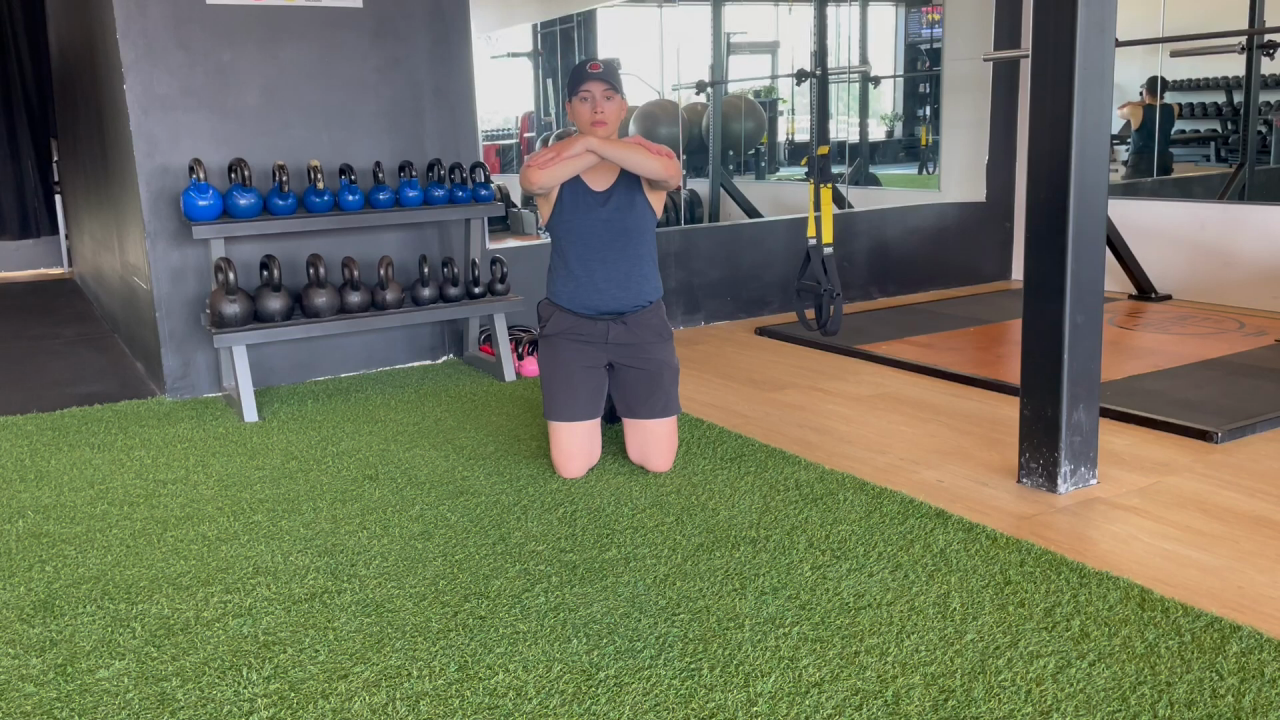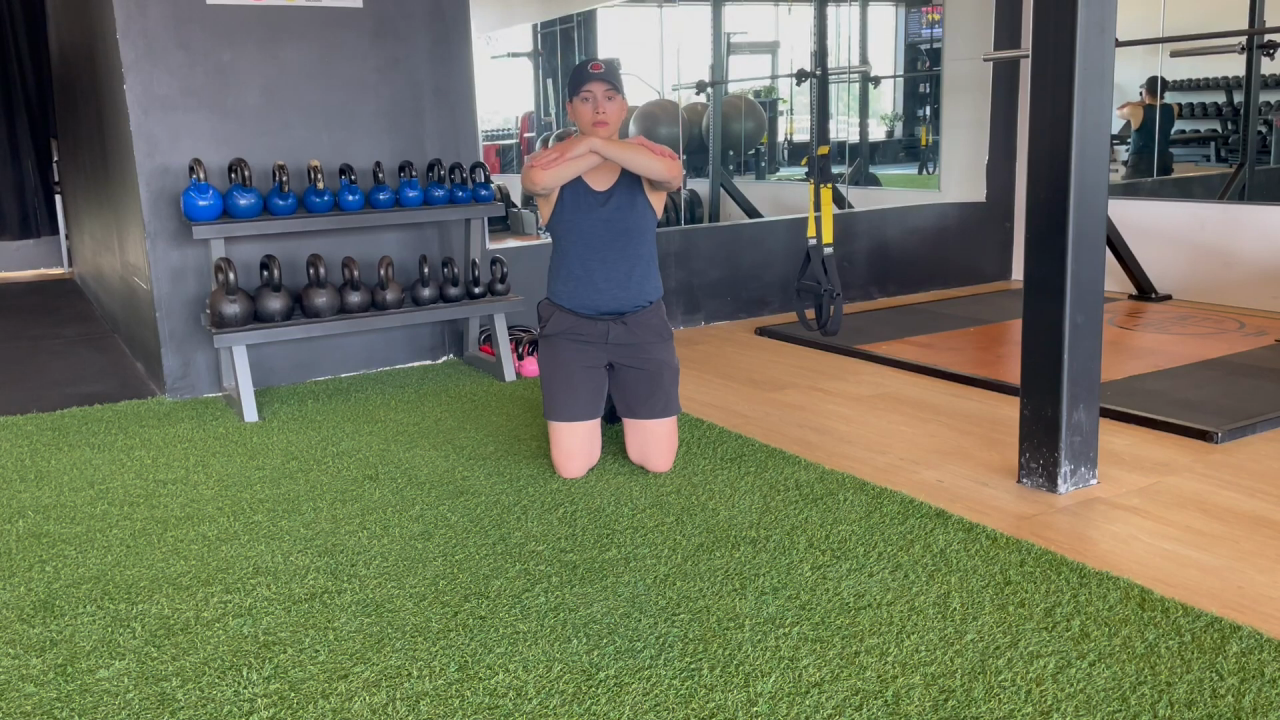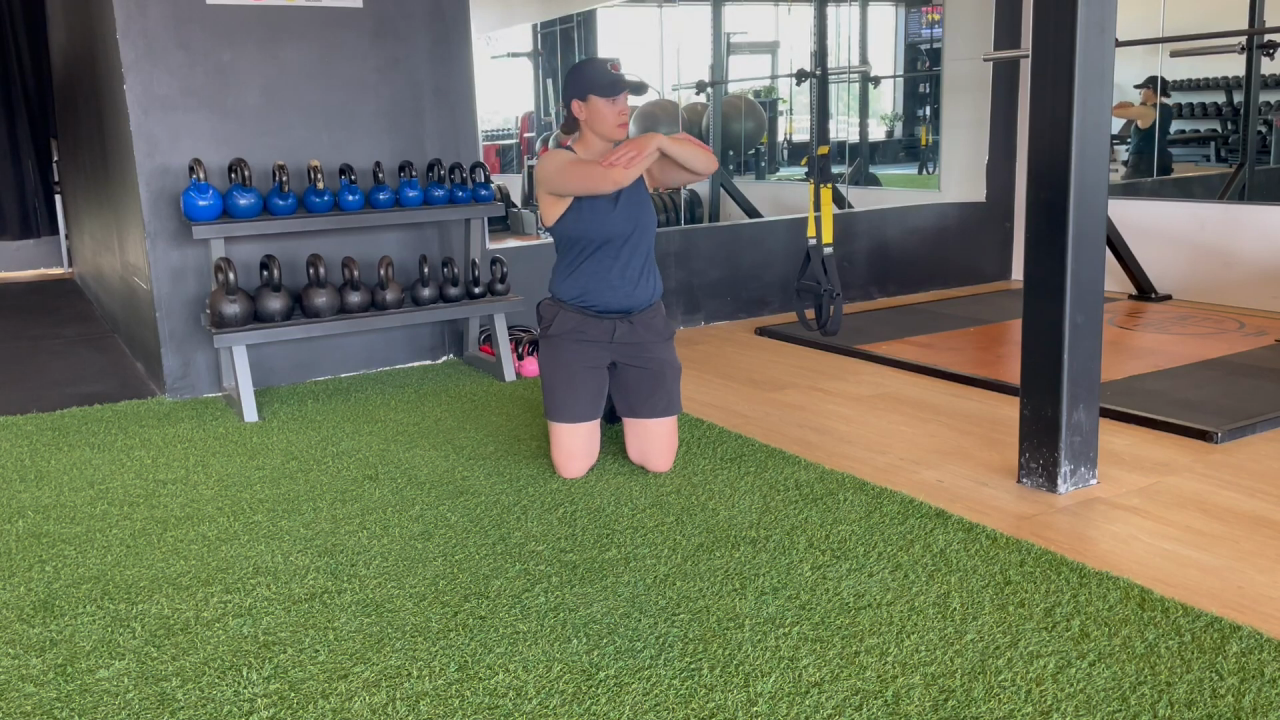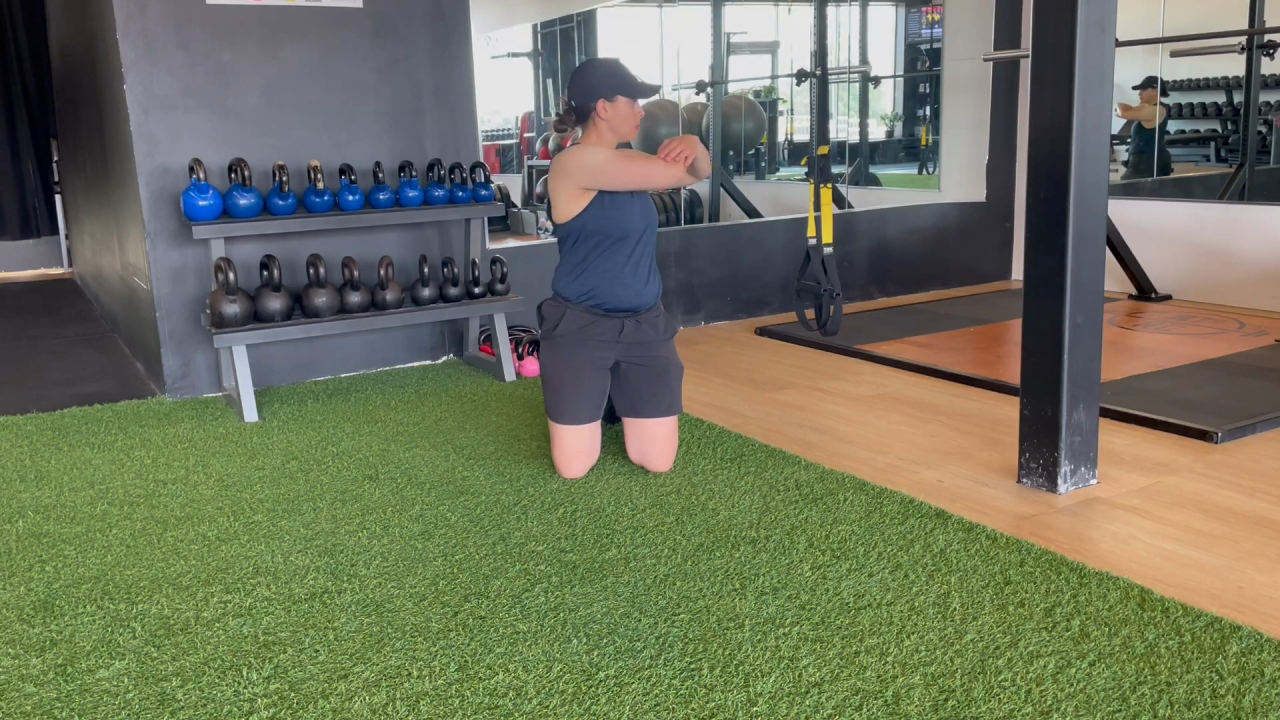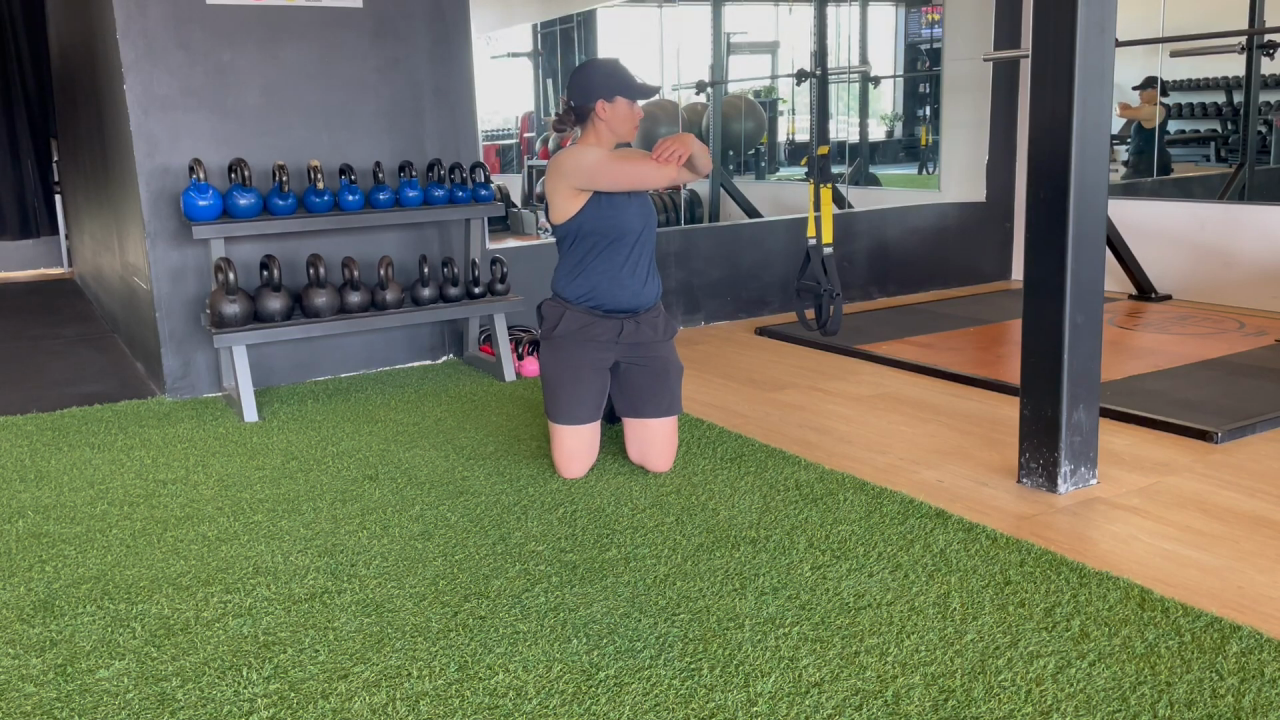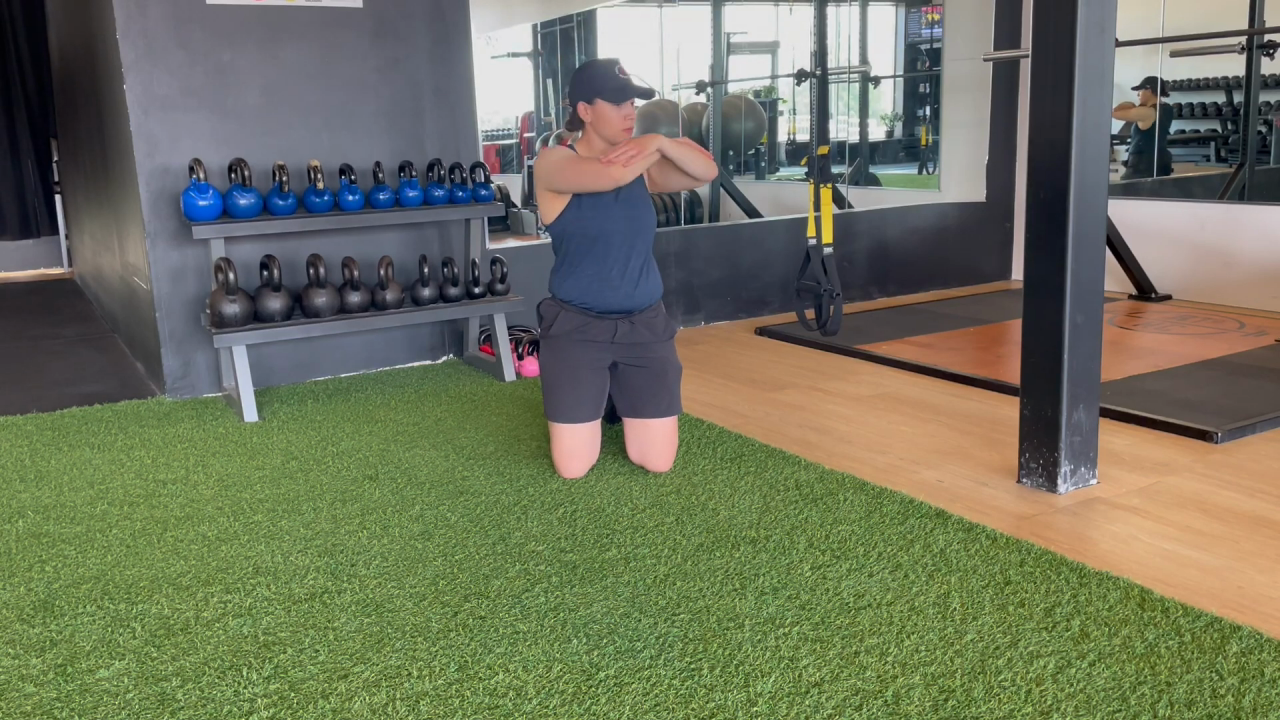
dt=0.5s
person 1, frame 1
left shoulder: (648, 166)
right shoulder: (552, 165)
left elbow: (668, 170)
right elbow: (534, 178)
left wrist: (592, 143)
right wrist: (616, 147)
left hip: (641, 326)
right hip: (571, 329)
left knee: (657, 464)
right knee: (571, 468)
left ankle: (620, 397)
right ankle: (596, 401)
person 1, frame 2
left shoulder: (647, 167)
right shoulder: (550, 162)
left elbow: (671, 171)
right elbow: (538, 178)
left wrist: (594, 144)
right wrist: (622, 149)
left hip: (642, 326)
right hip: (571, 328)
left knee: (658, 463)
right knee: (572, 468)
left ankle: (618, 397)
right ankle: (594, 403)
person 1, frame 3
left shoulder: (643, 167)
right shoulder: (555, 166)
left elbow: (706, 164)
right elbow: (609, 177)
left wrist: (660, 141)
right wrist: (651, 144)
left hip: (644, 325)
right hip: (575, 328)
left knee: (658, 464)
right knee: (572, 469)
left ankle: (620, 397)
right ankle: (593, 402)
person 1, frame 4
left shoulder: (628, 164)
right shoulder: (574, 163)
left elbow: (698, 173)
right elbow: (667, 172)
left wrist: (692, 143)
right wrist: (680, 149)
left hip: (646, 326)
right hip: (580, 328)
left knee: (658, 463)
right knee: (574, 468)
left ankle: (618, 397)
right ankle: (599, 401)
person 1, frame 5
left shoulder: (628, 162)
right shoulder: (570, 163)
left elbow: (700, 169)
right elbow: (662, 171)
left wrist: (687, 141)
right wrist: (676, 149)
left hip: (646, 326)
right hip: (579, 328)
left knee: (657, 463)
right knee: (573, 469)
left ankle: (618, 398)
right ankle: (596, 401)
person 1, frame 6
left shoulder: (641, 167)
right shoulder: (554, 162)
left elbow: (706, 170)
right elbow: (610, 173)
left wrist: (662, 142)
right wrist: (651, 148)
left hip: (645, 326)
right hip: (576, 328)
left knee: (658, 464)
right knee: (573, 469)
left ankle: (620, 396)
right ankle: (598, 400)
